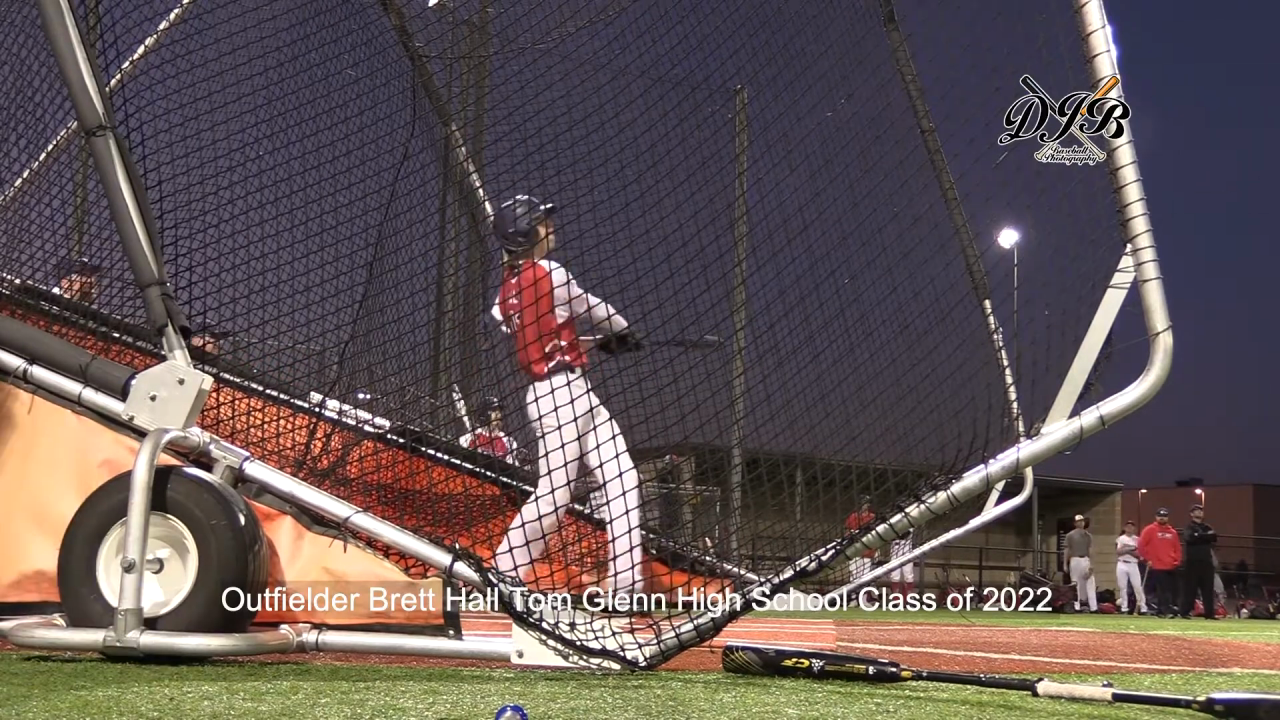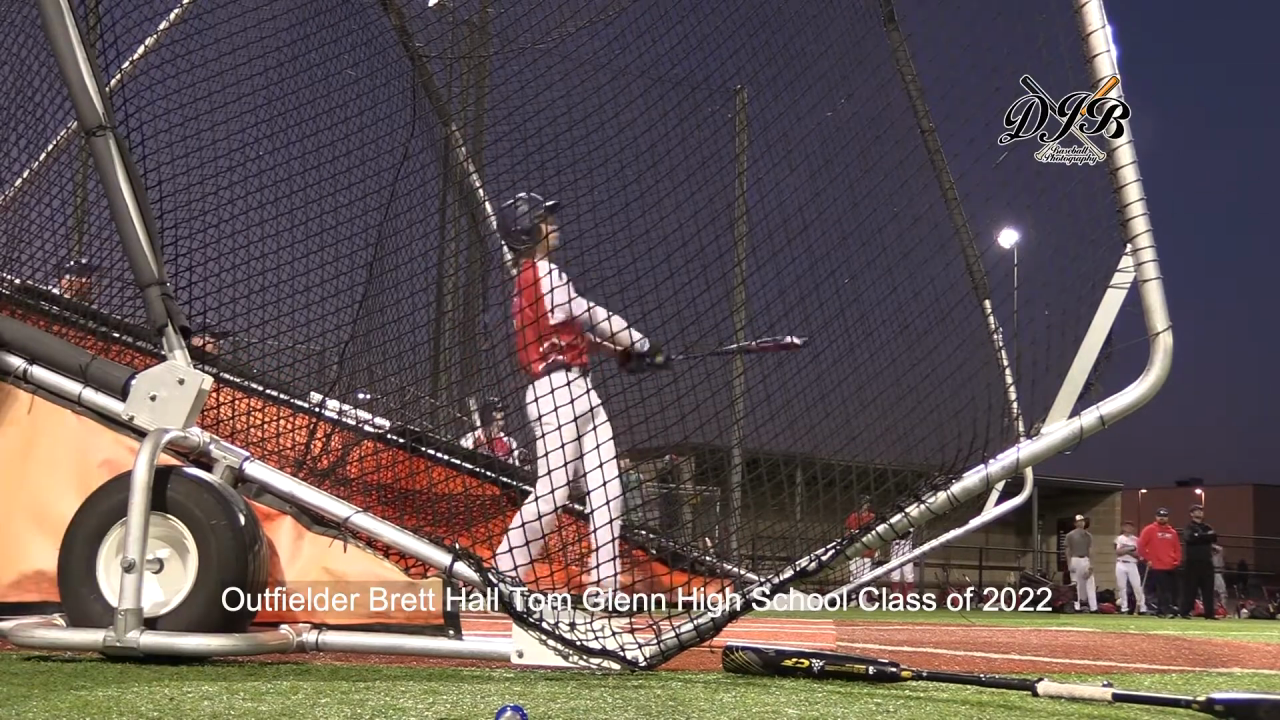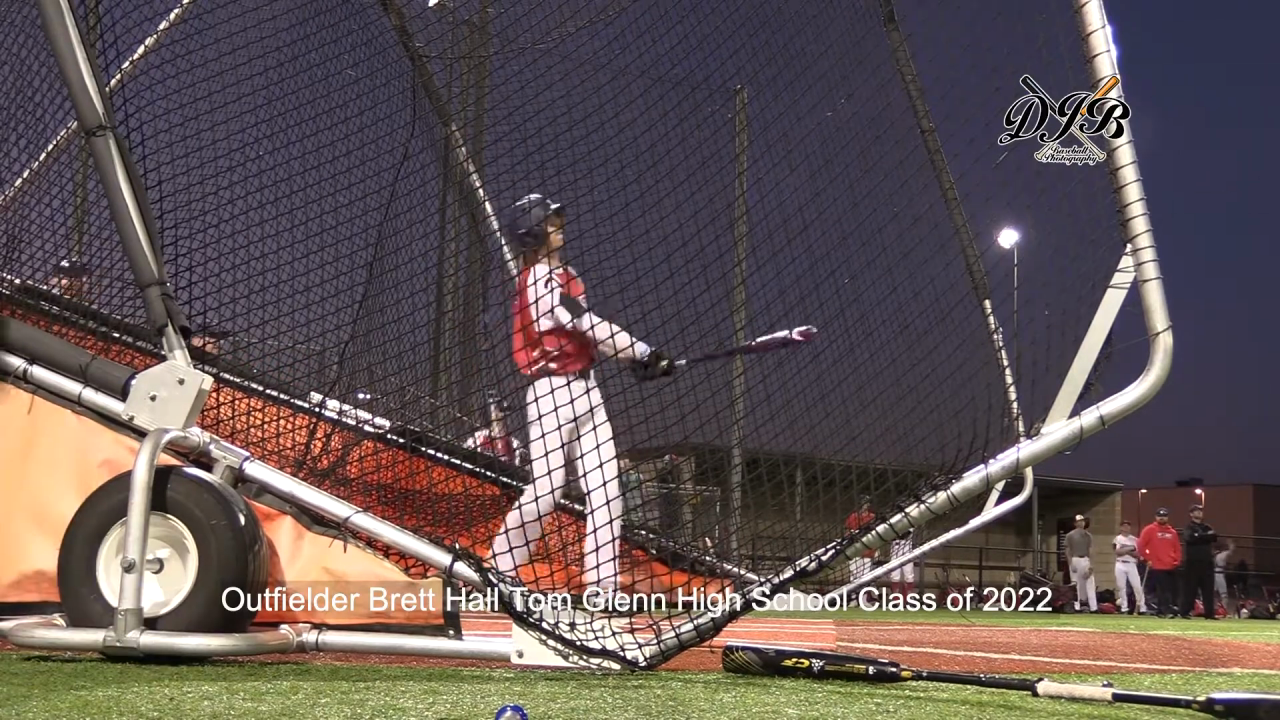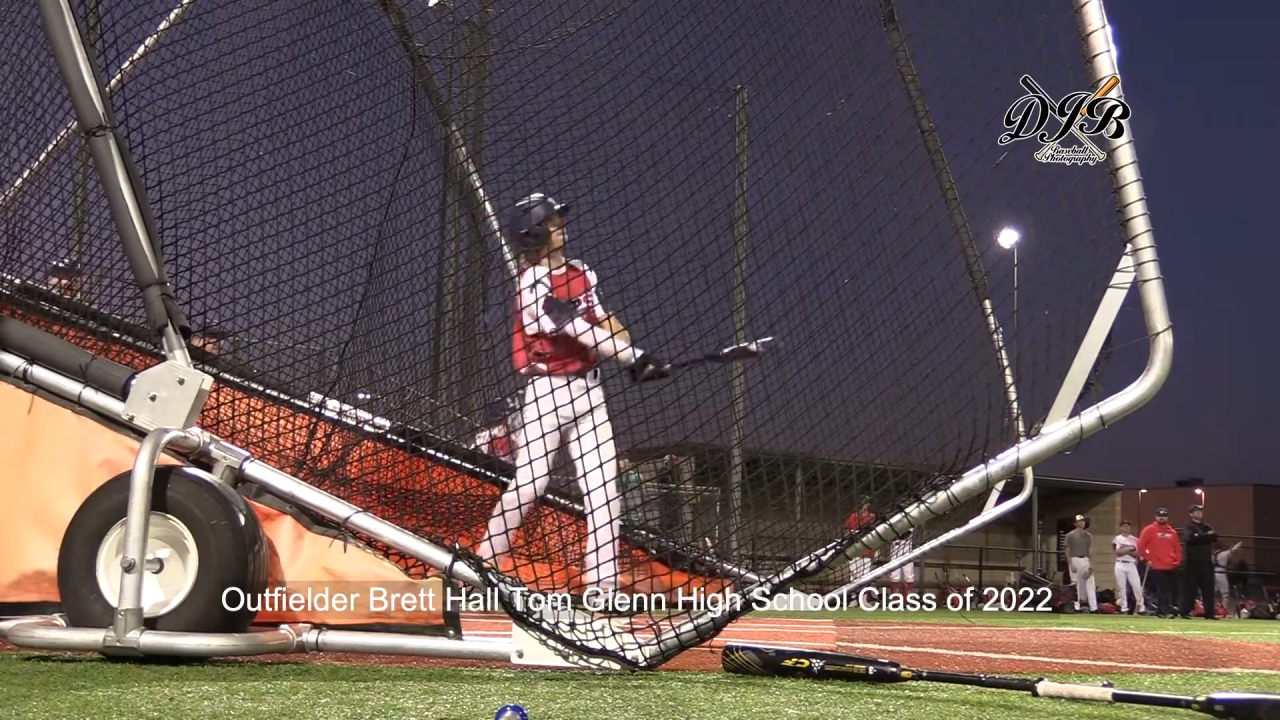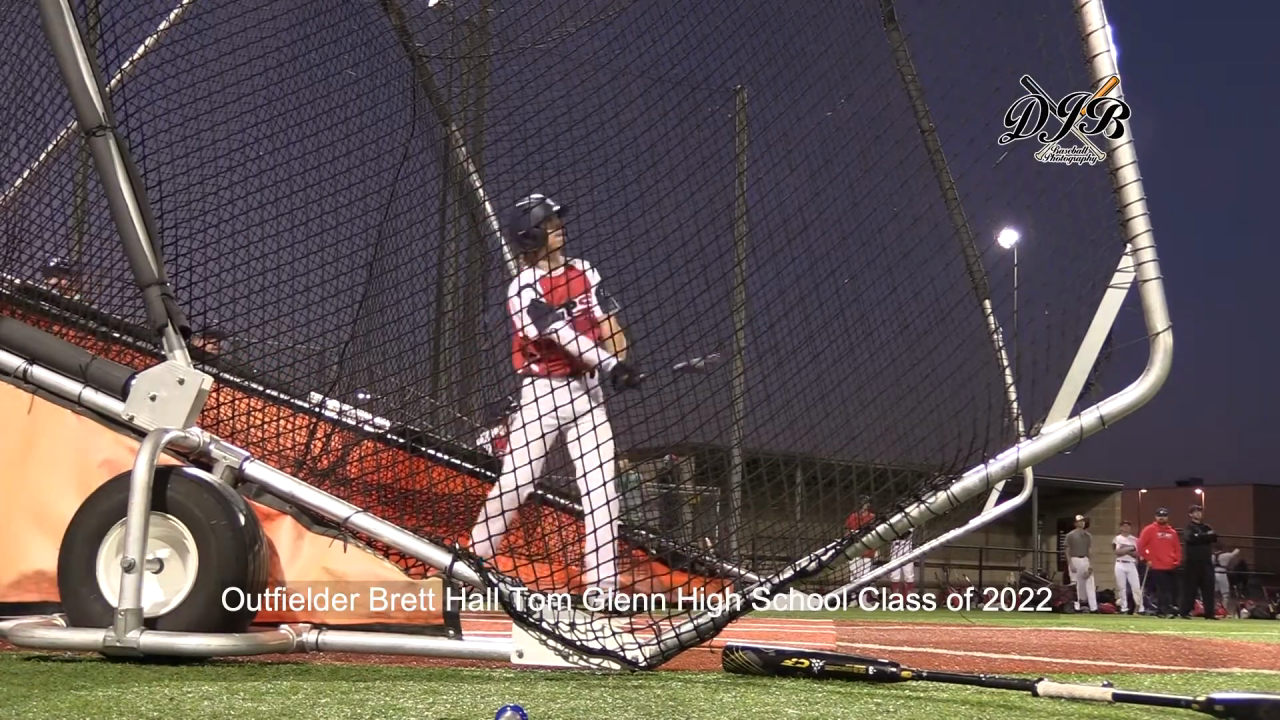
dt=0.1s
person 1, frame 1
left shoulder: (513, 283)
right shoulder: (548, 272)
right elbow: (591, 310)
left wrist: (592, 338)
right wrist: (622, 330)
left hip: (577, 389)
right hip: (556, 391)
left knee: (623, 479)
right knee: (553, 495)
left ankle: (625, 584)
right ankle: (503, 575)
person 1, frame 2
left shoulder: (534, 275)
right shoulder: (544, 273)
right elbow: (590, 316)
left wrist: (621, 350)
right wrist: (643, 346)
left hip: (580, 387)
right hip: (556, 391)
left knee: (607, 488)
right knee: (552, 493)
left ankle: (604, 584)
right ankle: (503, 574)
person 1, frame 3
left shoulder: (568, 274)
right shoulder: (538, 279)
left elbow: (593, 327)
right elbow: (586, 325)
left wrist: (639, 356)
right wrist: (643, 351)
left hip: (587, 389)
right hip: (549, 393)
left knee: (605, 488)
right knee: (545, 491)
left ankle: (603, 585)
right ankle: (498, 575)
person 1, frame 4
left shoulder: (581, 272)
right shoulder: (532, 282)
left elbow: (602, 319)
right elbow: (575, 329)
left wrist: (634, 356)
right wrist: (632, 356)
left hip: (588, 388)
right hip: (546, 393)
left knee: (603, 489)
right knee: (527, 487)
left ankle: (602, 585)
right ankle: (483, 568)
person 1, frame 5
left shoulder: (584, 270)
right shoulder: (524, 287)
left elbow: (608, 321)
right elbow: (561, 334)
left wrist: (621, 361)
right wrist: (607, 363)
left hip: (588, 389)
right hip: (542, 391)
left knee: (599, 487)
right knee: (513, 484)
left ankle: (602, 585)
